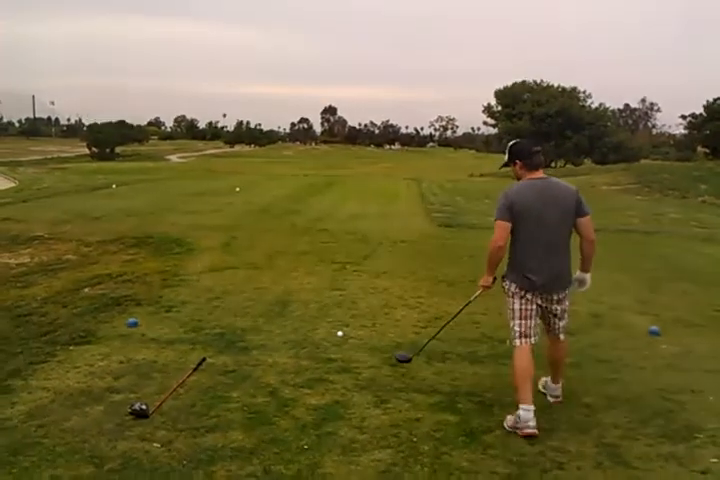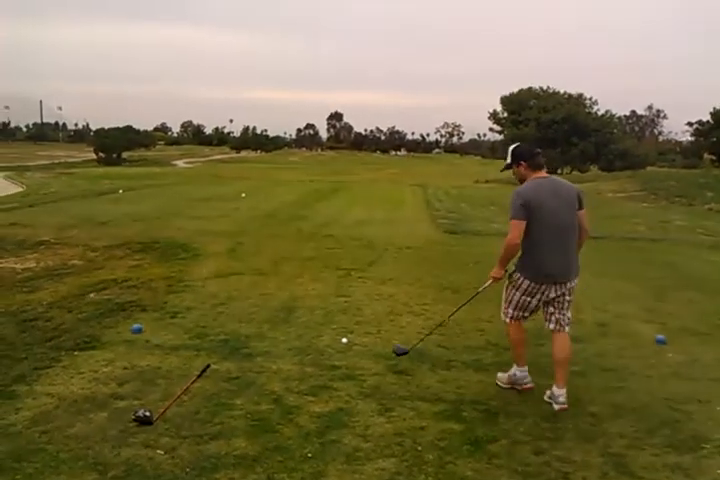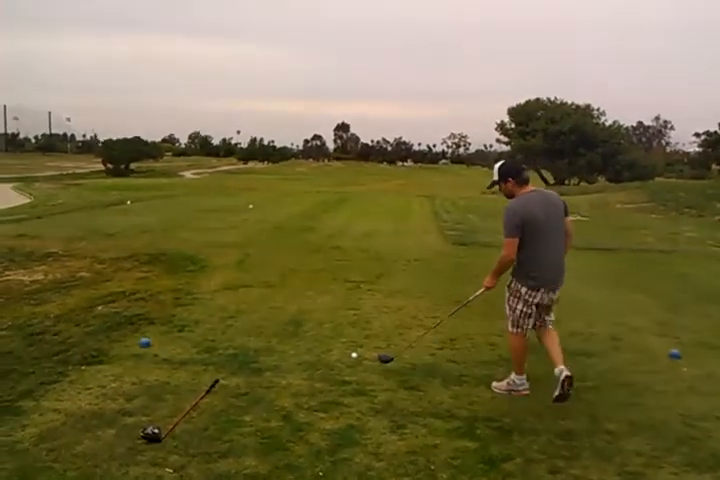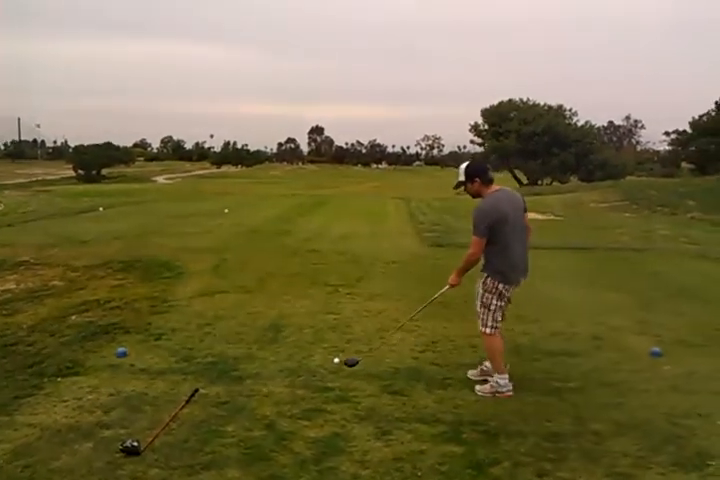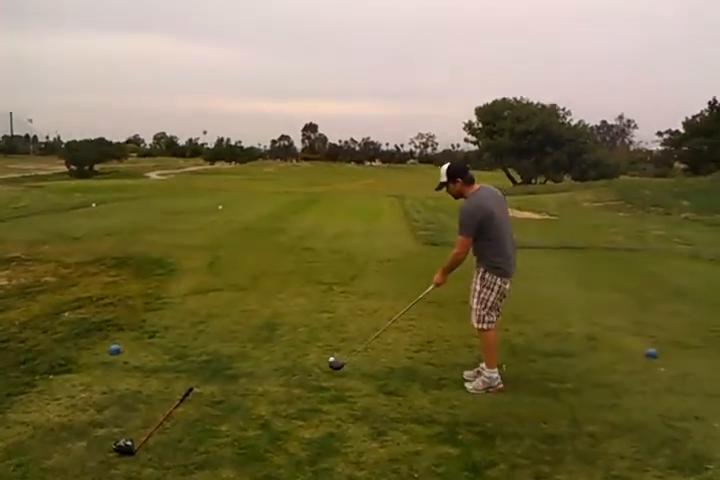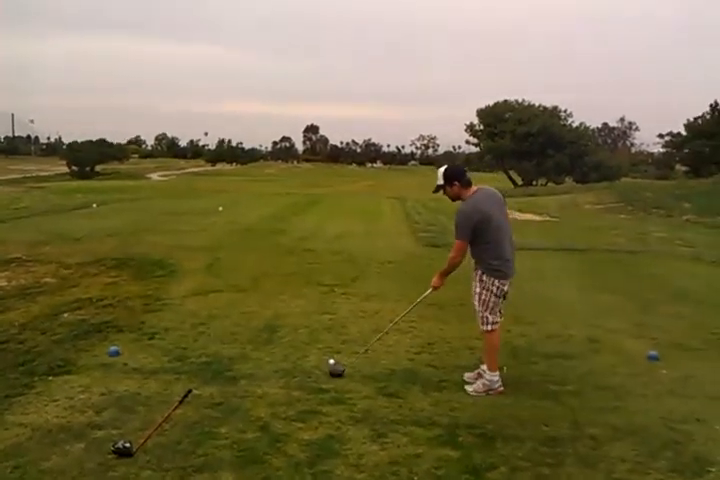
dt=0.4s
person 1, frame 1
left shoulder: (511, 195)
right shoulder: (570, 192)
left elbow: (499, 243)
right elbow: (589, 238)
left wrist: (489, 274)
right wrist: (584, 271)
left hip: (521, 283)
right hip: (558, 283)
left knee: (522, 344)
right knee: (557, 336)
left ankle: (526, 415)
right ankle: (555, 387)
person 1, frame 2
left shoulder: (523, 193)
right shoulder: (571, 189)
left elbow: (515, 239)
right elbow: (584, 229)
left wrist: (500, 266)
left hip: (531, 274)
right hip: (565, 274)
left knee: (513, 318)
right knee: (560, 330)
left ankle: (520, 374)
right ankle: (559, 392)
person 1, frame 3
left shoulder: (515, 209)
right shoulder: (556, 199)
left elbow: (509, 255)
right elbow: (568, 235)
left wrist: (493, 277)
left hip: (527, 281)
right hip: (554, 278)
left knee: (517, 330)
right knee: (544, 326)
left ankle: (518, 381)
right ankle: (561, 370)
person 1, frame 4
left shoulder: (484, 209)
right shoulder: (514, 195)
left elbow: (475, 253)
right elbow: (526, 229)
left wrist: (458, 274)
left hip: (497, 275)
right hip: (516, 271)
left knee: (488, 328)
right knee: (494, 321)
left ankle: (501, 383)
right ankle: (493, 366)
person 1, frame 5
left shoulder: (470, 208)
right shoulder: (492, 191)
left elbow: (461, 252)
left wrist: (443, 273)
left hip: (492, 270)
right hip: (502, 264)
left knee: (484, 322)
right knee: (488, 320)
left ankle: (491, 377)
right ankle: (487, 367)
person 1, frame 6
left shoulder: (466, 212)
right shoulder: (492, 192)
left elbow: (457, 255)
right elbow: (504, 224)
left wrist: (441, 276)
left hip: (490, 272)
right hip: (502, 265)
left knee: (489, 324)
right knee: (490, 322)
left ankle: (492, 379)
right ankle: (487, 368)
